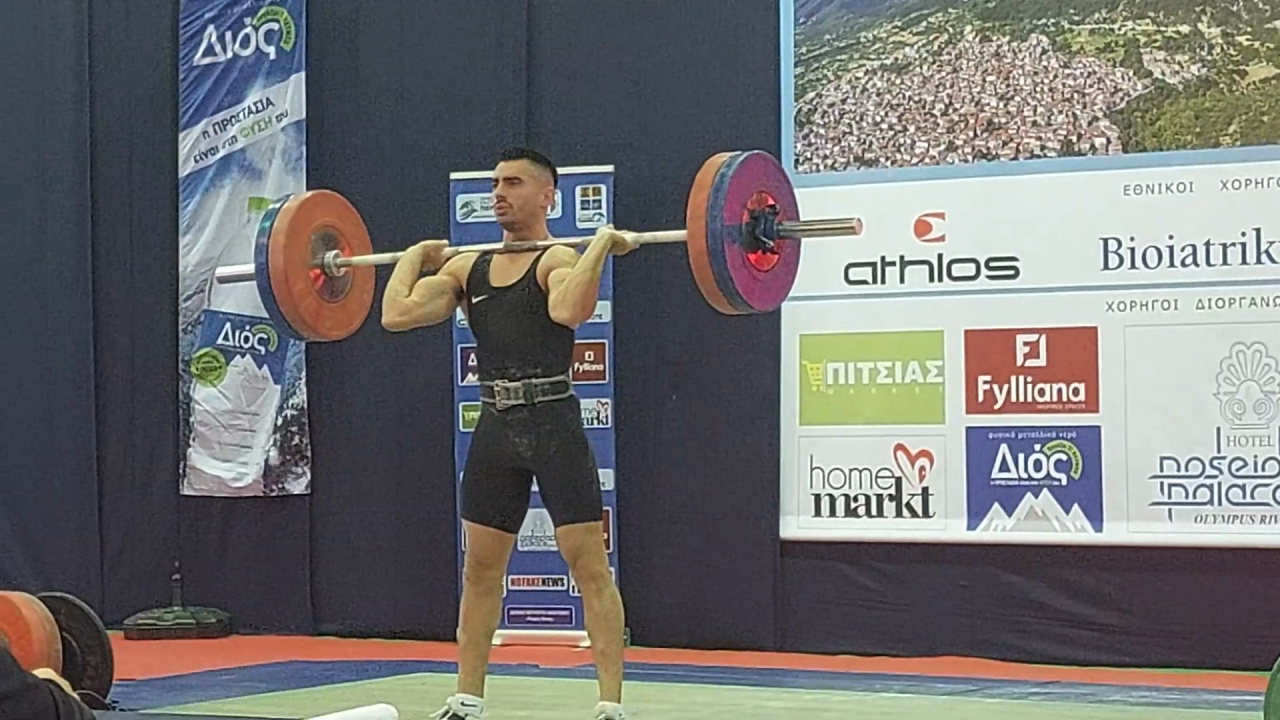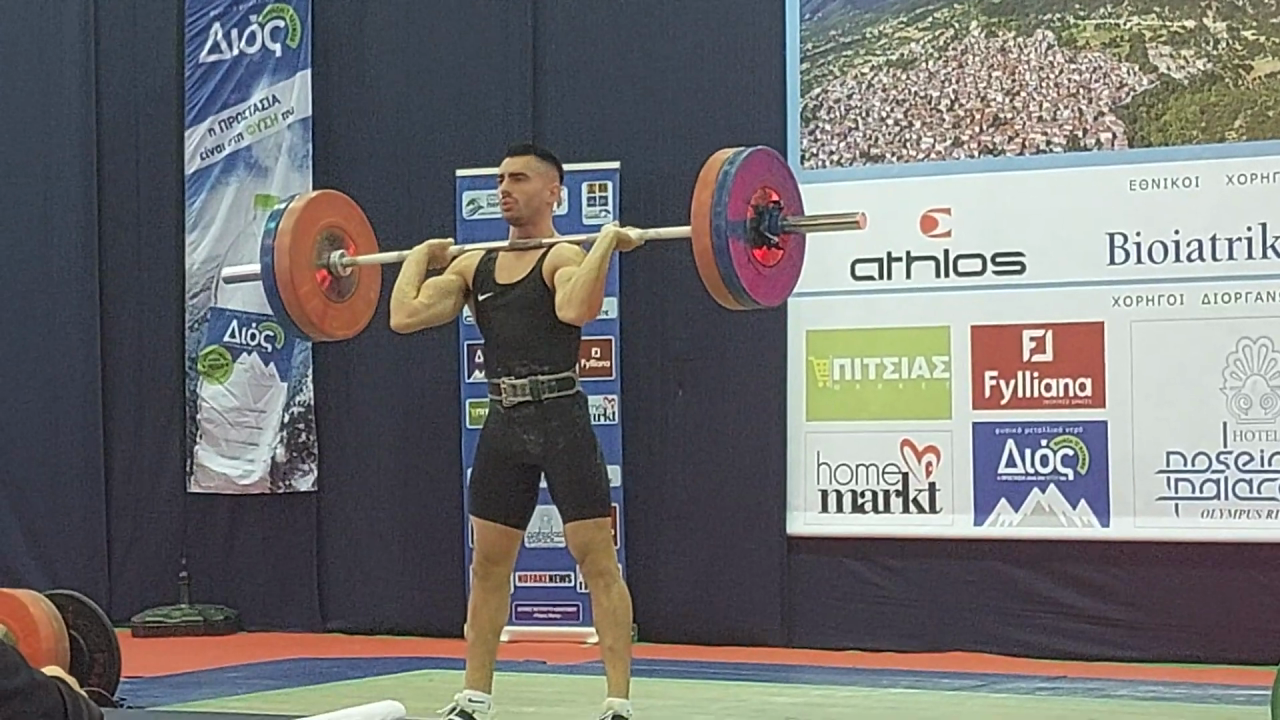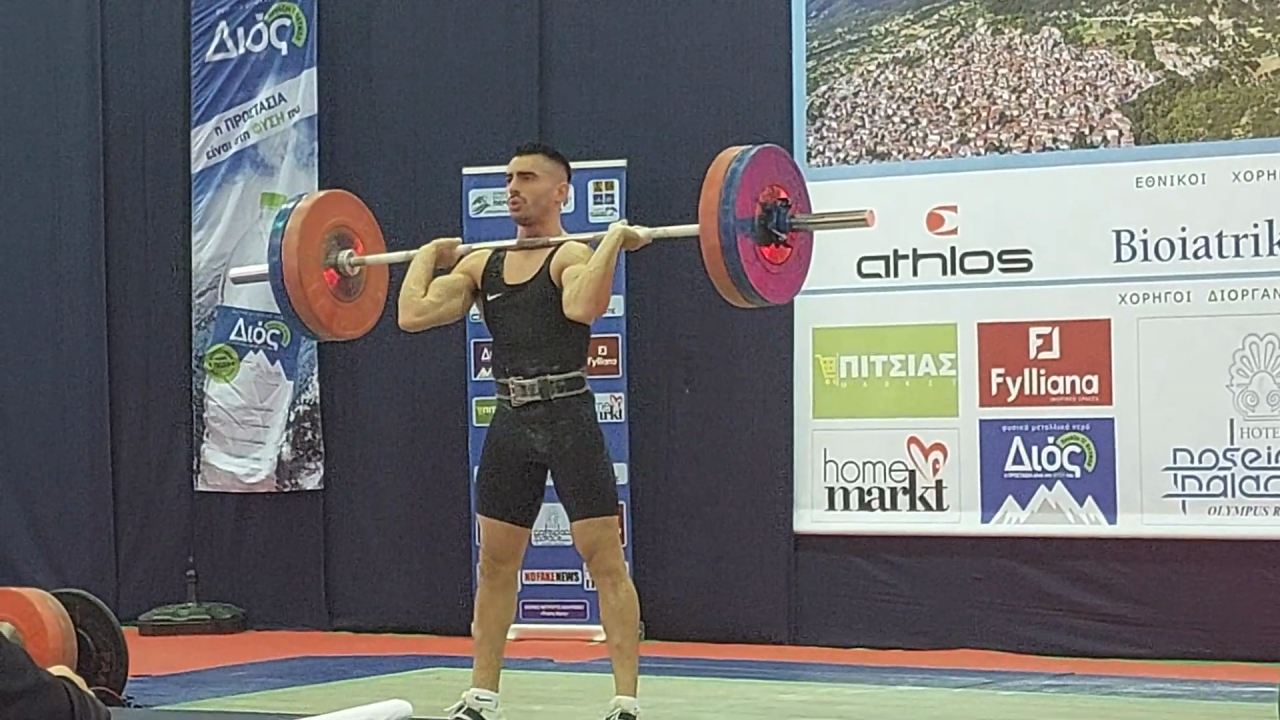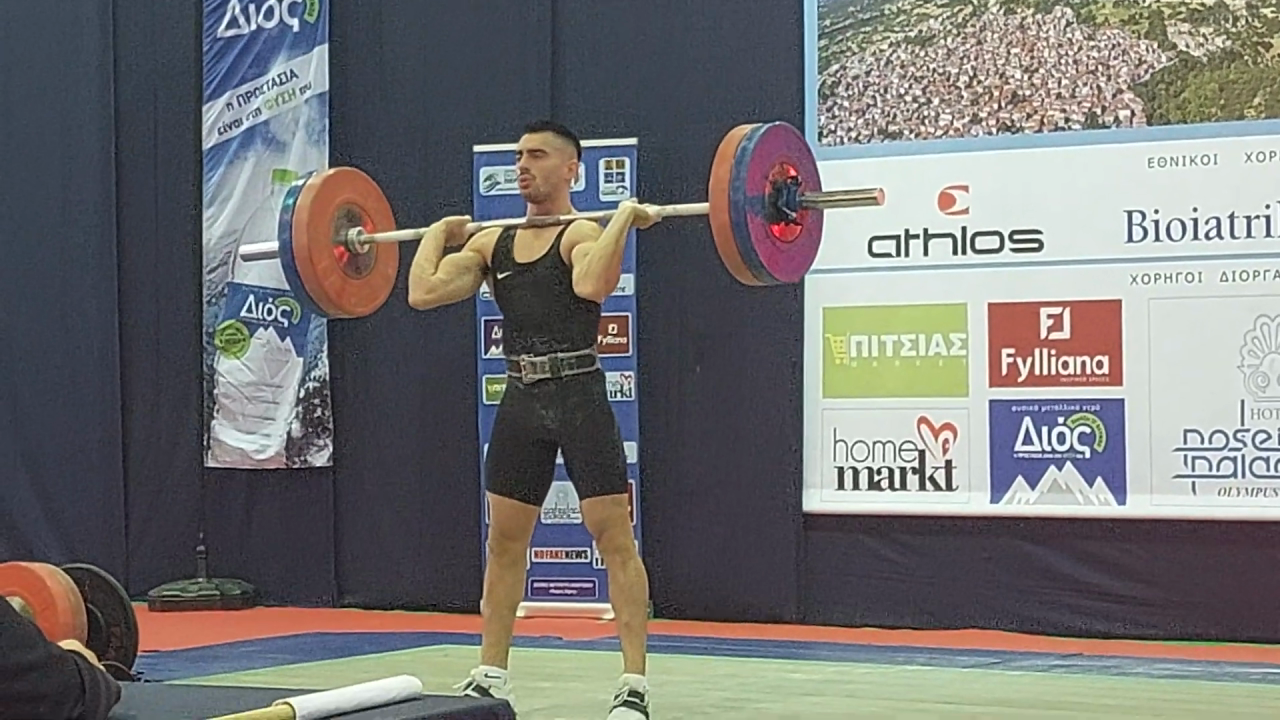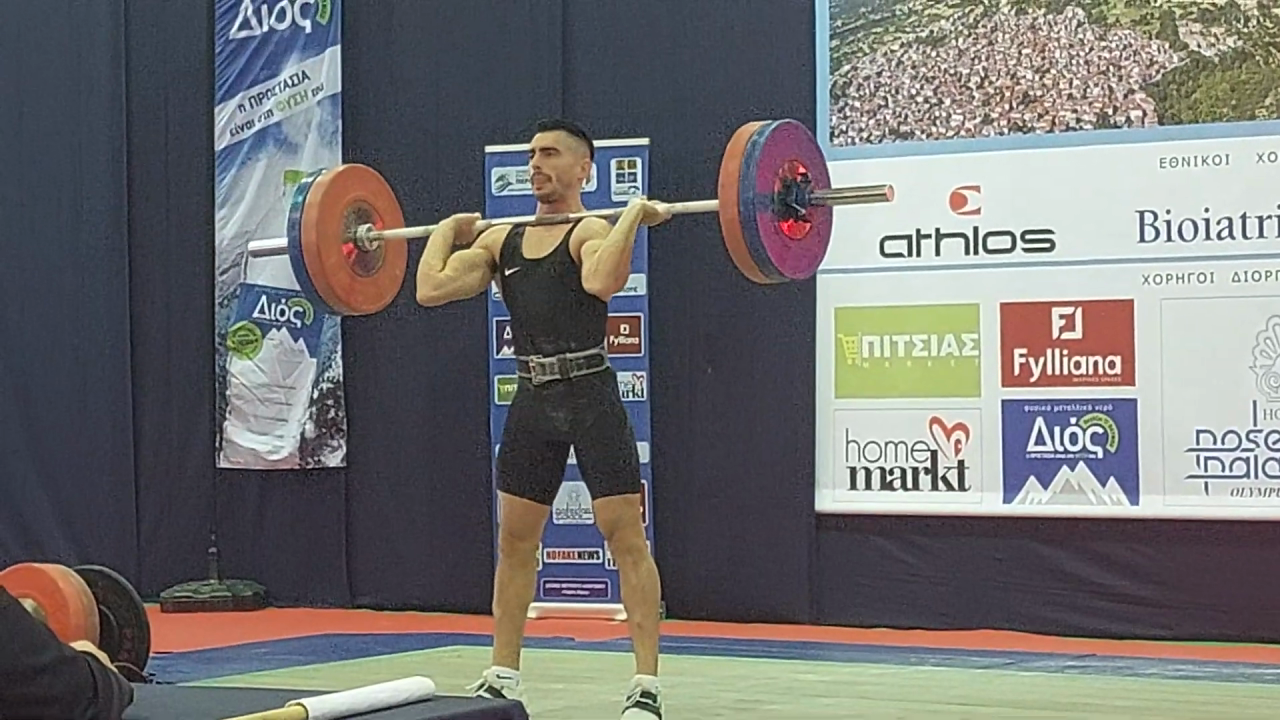
dt=1s
person 1, frame 1
left shoulder: (561, 259)
right shoulder: (467, 266)
left elbow: (567, 310)
right elbow: (396, 315)
left wrist: (602, 243)
right wrist: (414, 256)
left hip: (552, 421)
right hip: (495, 426)
left knee: (589, 565)
right knee: (480, 569)
person 1, frame 2
left shoulder: (567, 257)
right shoulder: (473, 265)
left elbow: (574, 310)
right elbow: (404, 317)
left wrist: (607, 241)
right wrist: (419, 256)
left hip: (559, 417)
right hip: (502, 423)
left knee: (597, 562)
right knee: (487, 564)
person 1, frame 3
left shoulder: (575, 256)
right shoulder: (480, 265)
left elbow: (581, 308)
right elbow: (412, 315)
left wrist: (615, 240)
right wrist: (427, 255)
left hip: (567, 418)
right hip: (509, 423)
left knee: (605, 561)
right knee: (494, 564)
person 1, frame 4
left shoulder: (585, 233)
right shoulder: (492, 242)
left elbow: (591, 285)
right elbow: (423, 293)
left wrist: (624, 217)
right wrist: (438, 233)
left hip: (578, 395)
right hip: (521, 401)
left knee: (614, 539)
right knee: (504, 541)
person 1, frame 5
left shoulder: (595, 231)
right shoulder: (500, 239)
left elbow: (600, 282)
right elbow: (431, 290)
left wrist: (635, 214)
right wrist: (445, 232)
left hip: (588, 394)
right hip: (532, 400)
left knee: (626, 539)
right knee: (514, 540)
